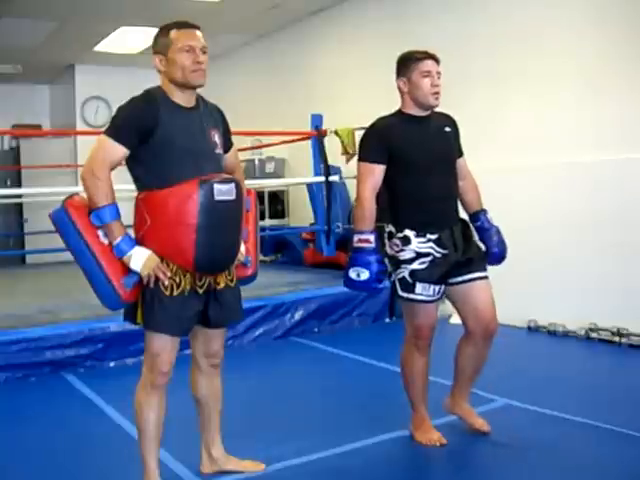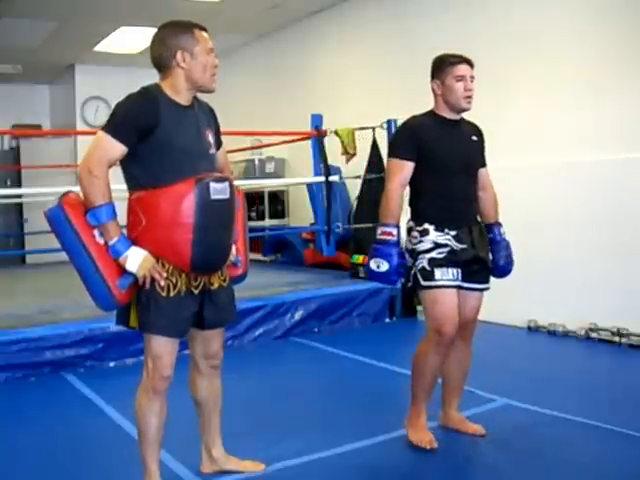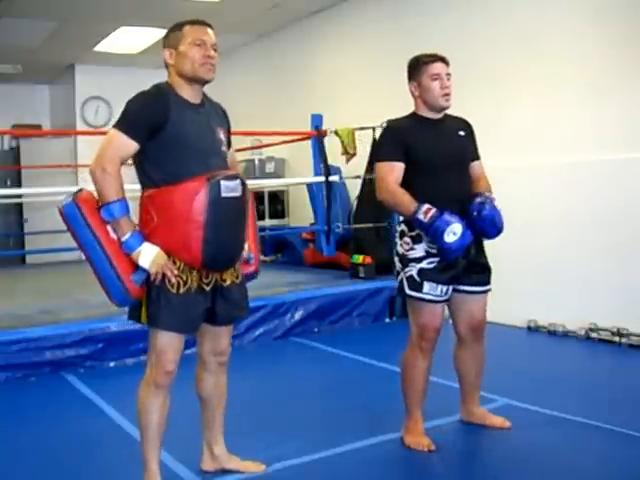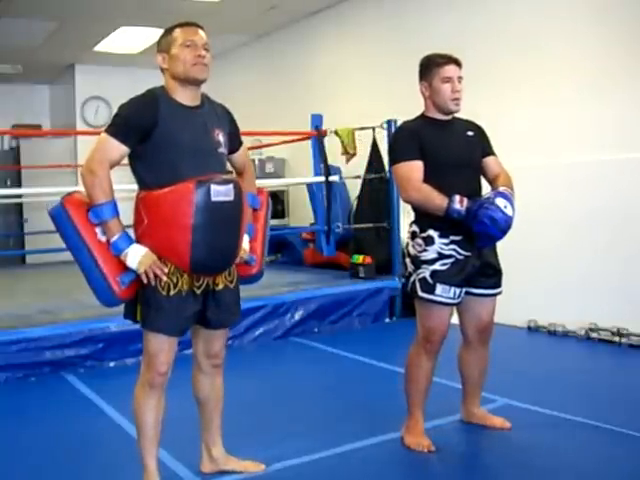
dt=1s
person 1, frame 1
left shoulder: (213, 114)
right shoulder: (144, 109)
left elbow: (235, 175)
right elbow: (94, 172)
left wrist: (238, 233)
right wrist: (126, 247)
right hip: (167, 260)
left knee: (210, 357)
right knee: (158, 368)
person 1, frame 2
left shoulder: (205, 114)
right shoulder: (143, 106)
right elbow: (91, 170)
right wrist: (121, 247)
right hip: (162, 262)
left knee: (210, 359)
right knee: (159, 371)
person 1, frame 3
left shoulder: (217, 113)
right shoulder: (153, 103)
right elbow: (104, 166)
right hip: (174, 257)
left knee: (217, 355)
right knee: (163, 366)
person 1, frame 4
left shoulder: (220, 115)
right shoulder: (145, 108)
left elbow: (245, 171)
right elbow: (94, 169)
right wrist: (125, 245)
right hip: (167, 260)
left knee: (212, 358)
right knee: (157, 369)
person 2, frame 1
left shoulder: (447, 125)
right shoulder: (383, 132)
right elbow: (367, 192)
left wrist: (482, 221)
right wrist: (364, 245)
left hip: (457, 237)
right hip: (414, 245)
left knee: (484, 325)
right knee: (420, 336)
left ankle: (459, 400)
right ankle: (420, 419)
person 2, frame 2
left shoulder: (474, 133)
right shoulder: (415, 130)
right elbow: (394, 187)
left wrist: (496, 233)
right wrist: (386, 238)
left hip: (471, 238)
right hip: (432, 238)
left knee: (464, 332)
right knee: (442, 330)
left ankle: (450, 412)
right ankle: (416, 416)
person 2, frame 3
left shoulder: (462, 128)
right shoulder: (398, 131)
left elbow: (477, 176)
right elbow: (386, 189)
left wrist: (484, 199)
right wrist: (427, 216)
left hip: (467, 241)
right hip: (424, 245)
left knee: (473, 330)
right knee: (425, 334)
left ankle: (471, 407)
right ankle: (413, 422)
person 2, frame 4
left shoulder: (473, 131)
right shoulder: (410, 133)
left elbow: (499, 174)
right elbow: (411, 189)
left wrist: (503, 196)
right wrist: (461, 209)
left hip: (479, 244)
right hip: (436, 245)
left knee: (480, 332)
right knee: (431, 336)
left ankle: (472, 407)
right ankle: (414, 421)
